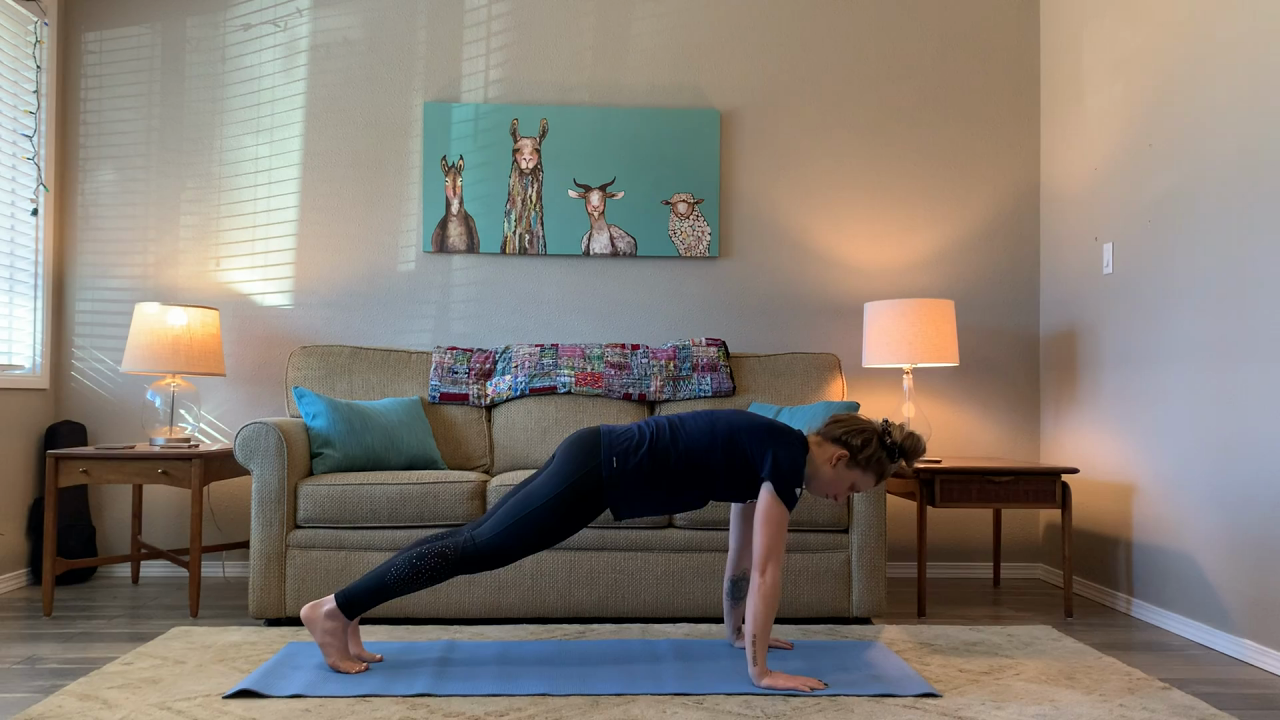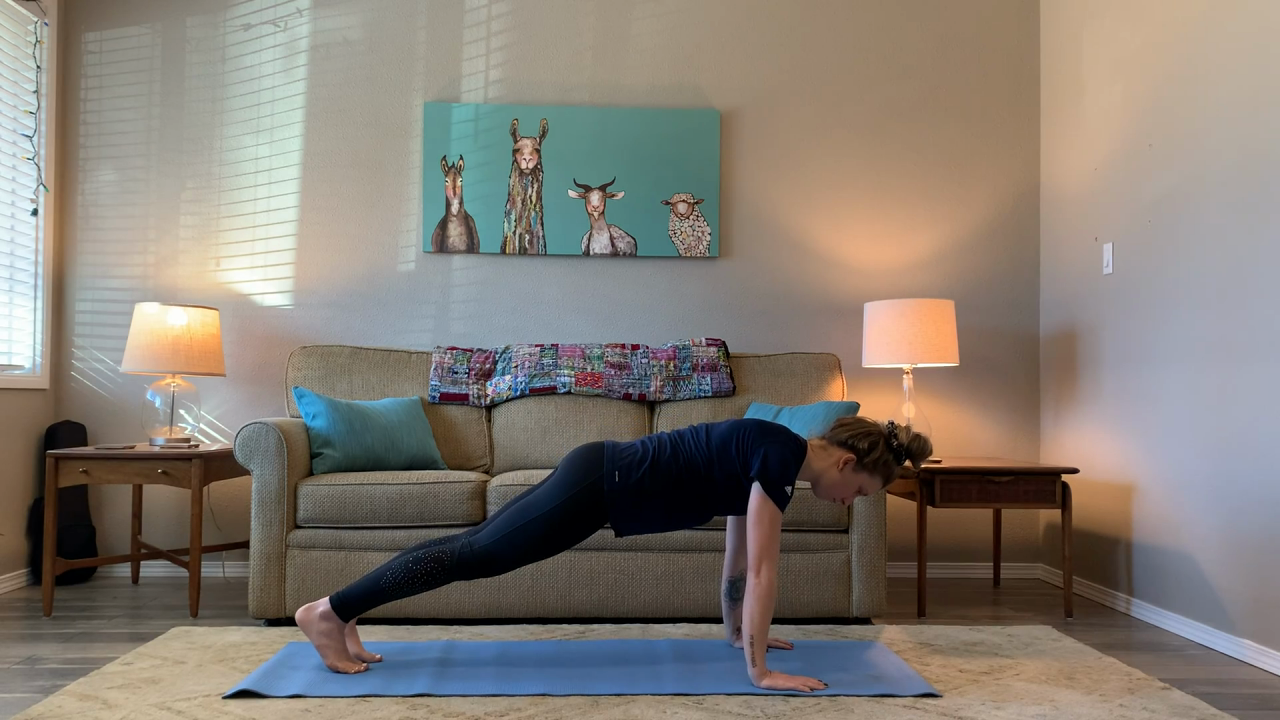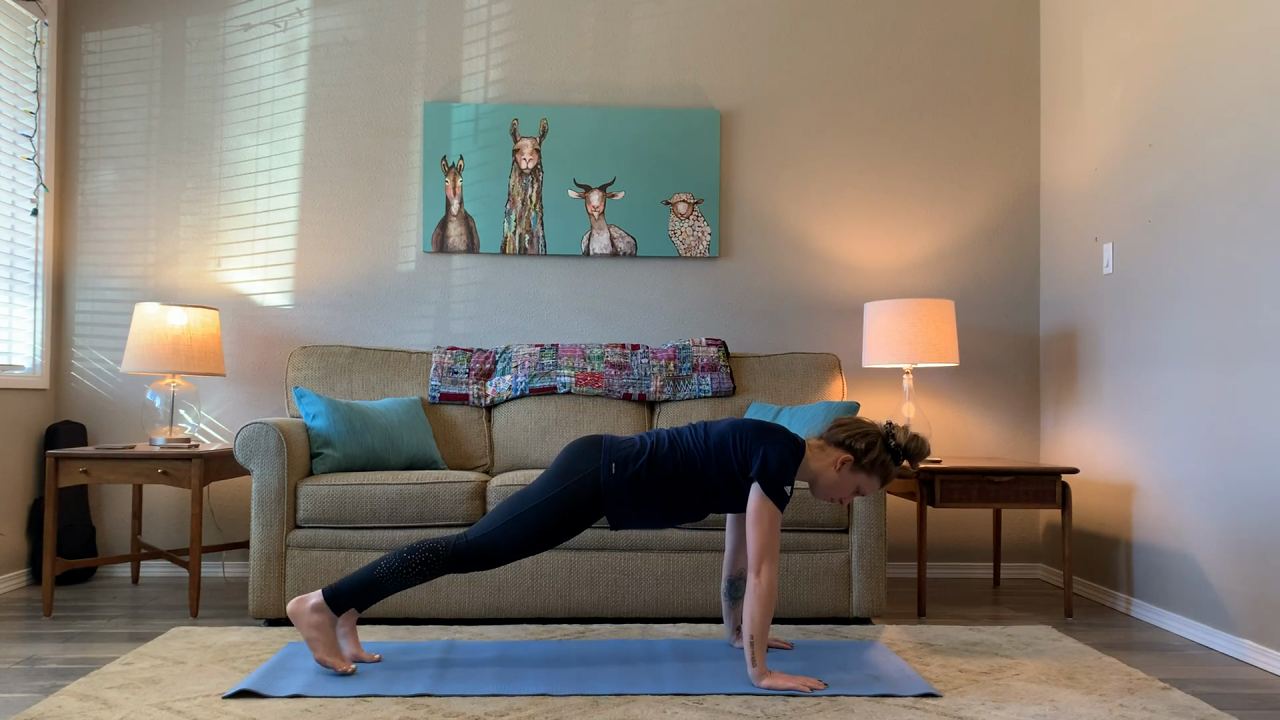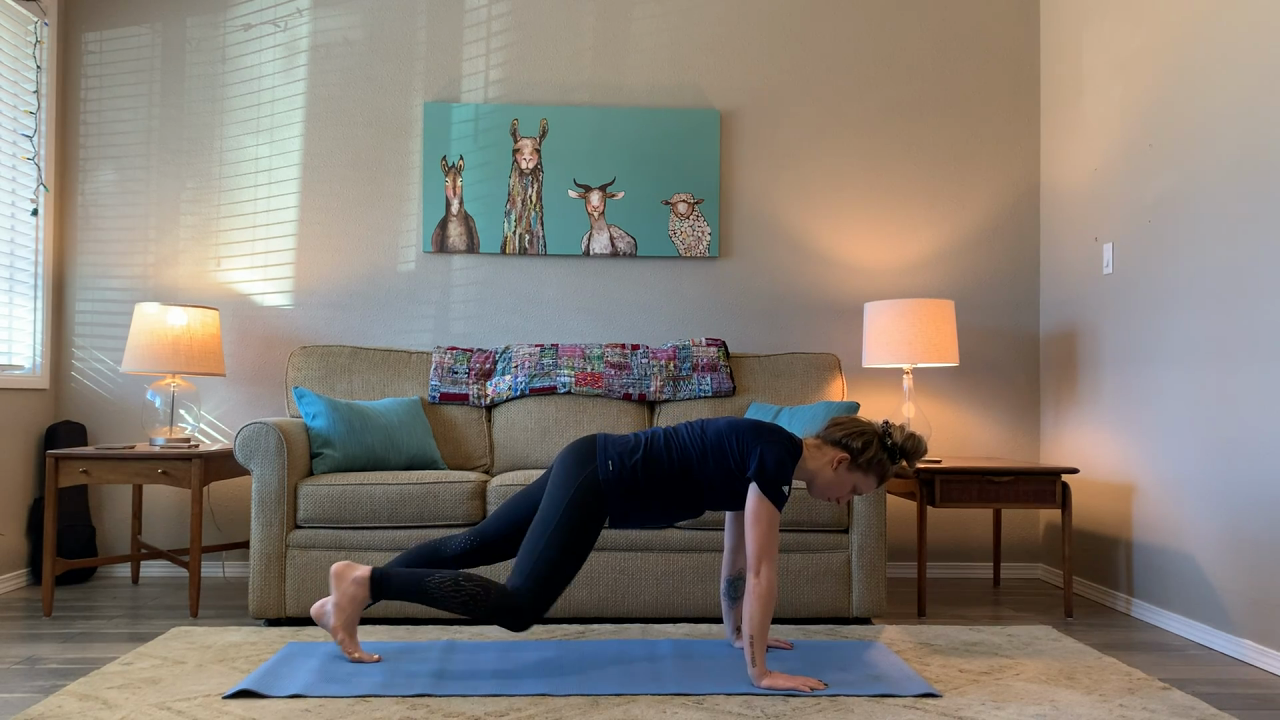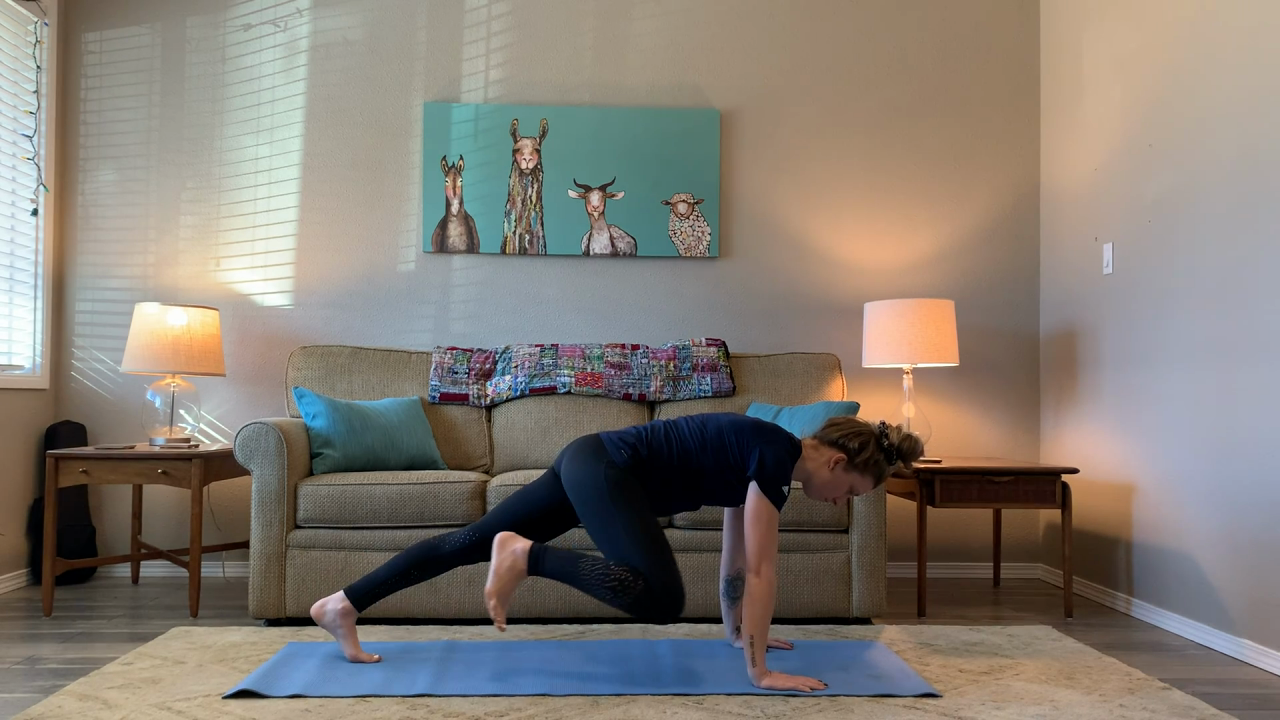
dt=0.5s
person 1, frame 1
left shoulder: (768, 455)
right shoulder: (791, 456)
left elbow: (742, 553)
right elbow: (766, 567)
left wrist: (737, 629)
right wrist: (762, 669)
left hip: (595, 460)
right hip: (595, 470)
left knee: (472, 538)
right knee: (476, 549)
left ankle: (346, 606)
right ankle: (332, 612)
person 1, frame 2
left shoulder: (770, 458)
right shoulder: (782, 455)
left elbow: (737, 559)
right elbow: (761, 571)
left wrist: (737, 632)
right wrist: (760, 671)
left hip: (597, 475)
right hip: (597, 488)
left knee: (471, 543)
right knee: (472, 557)
left ankle: (343, 610)
right ankle: (328, 613)
person 1, frame 3
left shoulder: (766, 457)
right shoulder: (780, 455)
left elbow: (738, 557)
right elbow: (762, 570)
left wrist: (737, 631)
right wrist: (760, 670)
left hip: (599, 470)
right hip: (596, 477)
left knee: (474, 541)
right knee: (471, 550)
left ankle: (346, 610)
right ankle: (320, 604)
person 1, frame 4
left shoulder: (764, 458)
right shoulder: (777, 455)
left elbow: (736, 560)
right elbow: (760, 570)
left wrist: (737, 631)
right wrist: (759, 669)
left hip: (591, 468)
right hip: (597, 476)
left knee: (472, 545)
right knee: (518, 607)
left ankle: (348, 598)
right ankle: (361, 581)
person 1, frame 5
left shoulder: (760, 458)
right shoulder: (778, 455)
left elbow: (734, 555)
right elbow: (759, 569)
left wrist: (737, 630)
right wrist: (759, 669)
left hip: (589, 465)
right hip: (602, 467)
left knee: (471, 541)
right knee: (660, 600)
left ankle: (341, 605)
right ankle: (528, 555)
